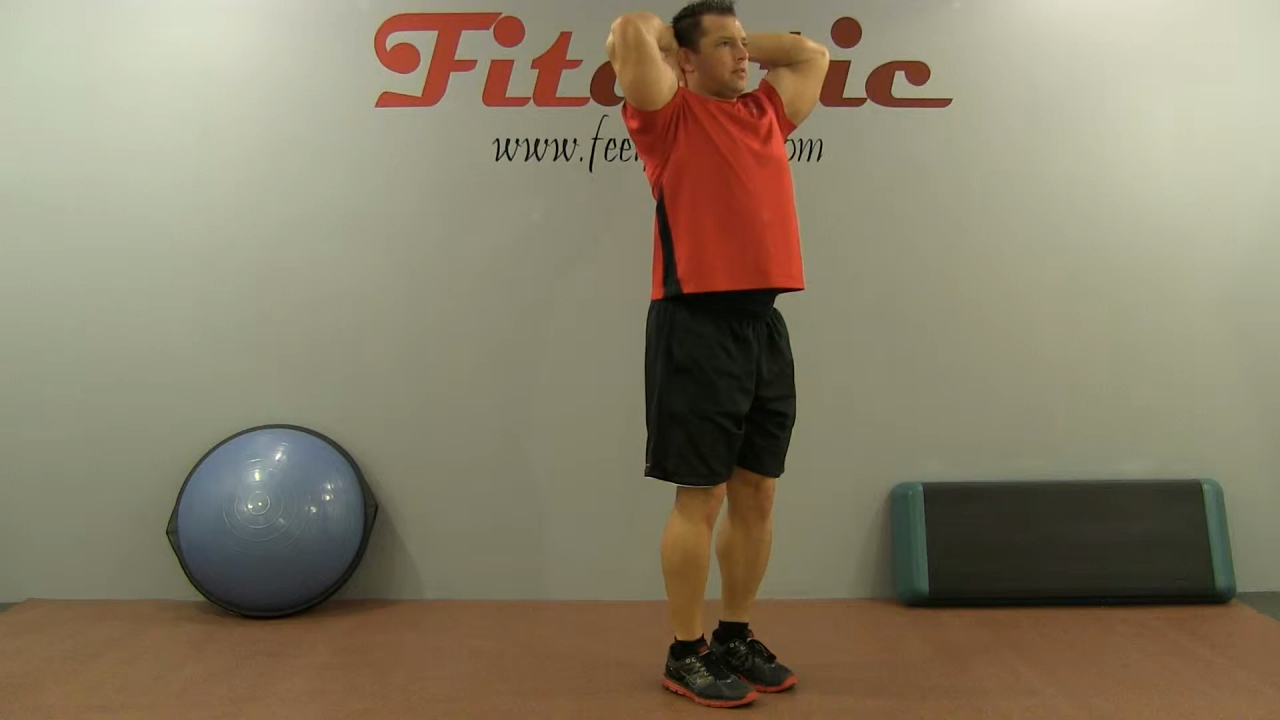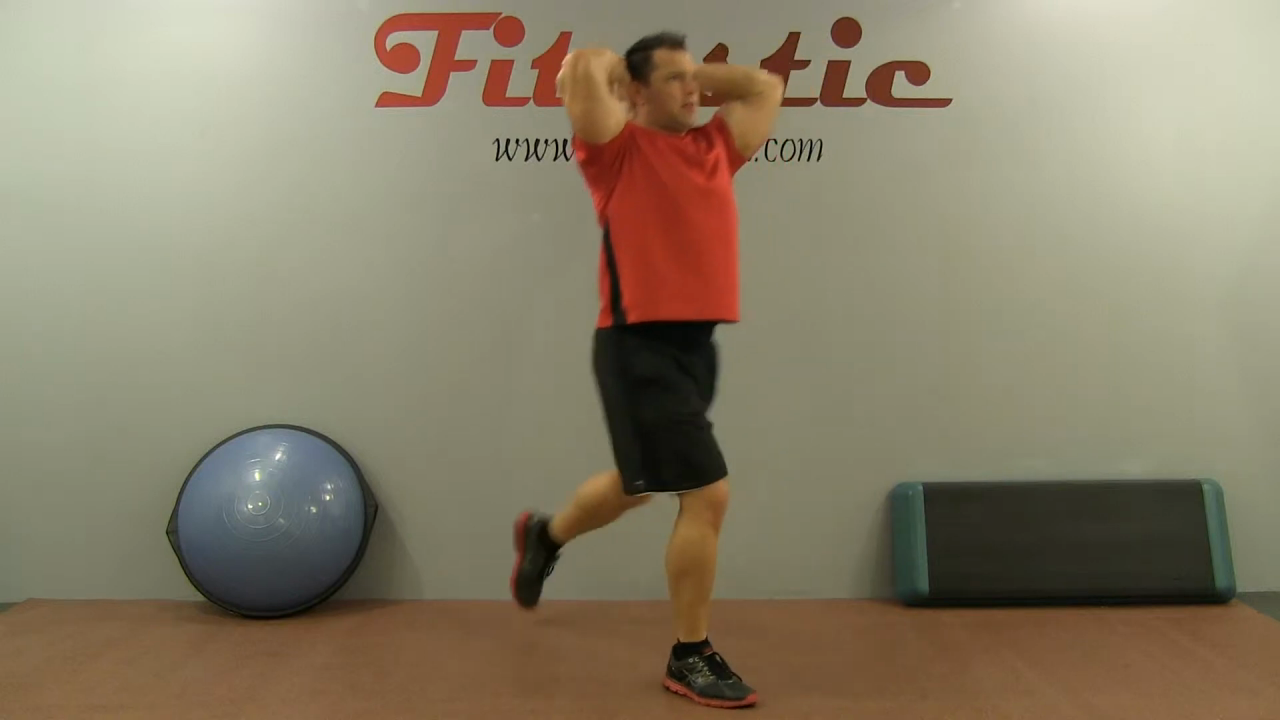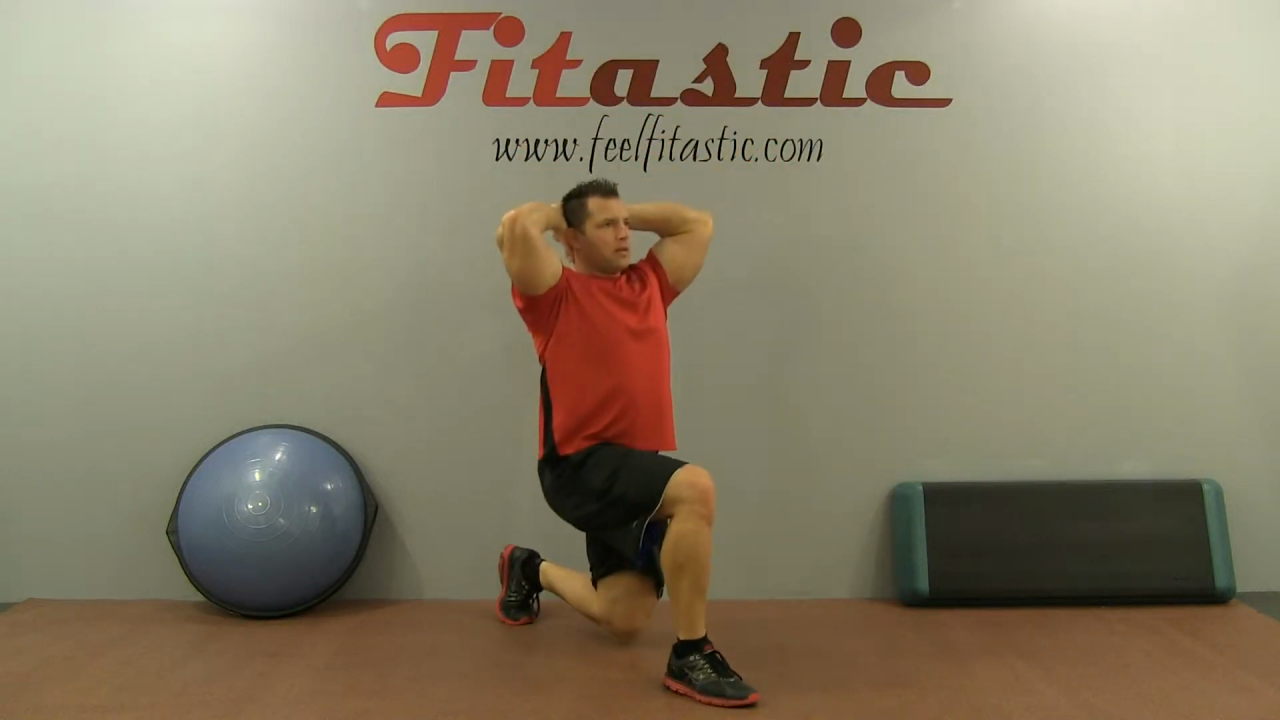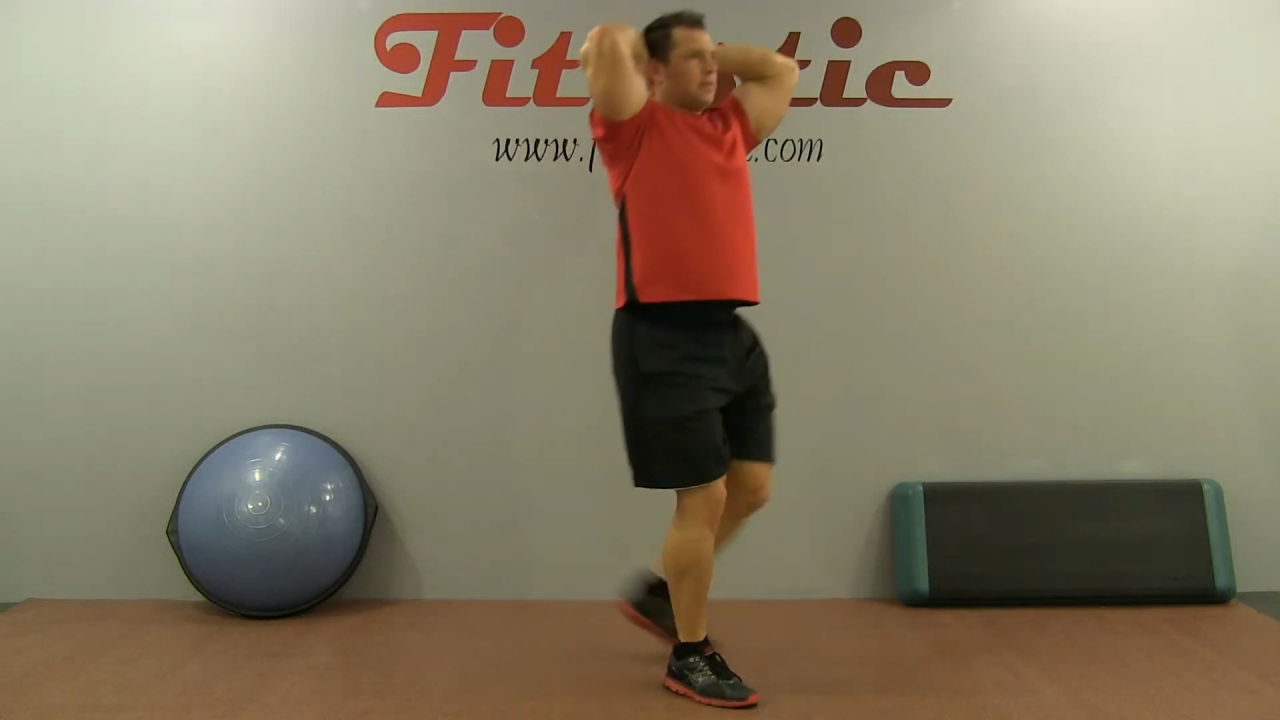
dt=1s
person 1, frame 1
left shoulder: (766, 113)
right shoulder: (670, 117)
left hip: (764, 324)
right hip: (697, 326)
left knee: (756, 495)
right knee: (699, 497)
left ankle: (736, 639)
right ankle: (686, 654)
person 1, frame 2
left shoulder: (714, 147)
right shoulder: (618, 150)
left elbow: (766, 87)
right elbow: (578, 71)
left wrist: (696, 71)
right wrist: (616, 65)
left hip: (696, 343)
right hip: (641, 346)
left knee: (634, 483)
right knee: (707, 496)
left ankle: (545, 535)
right ankle: (689, 655)
person 1, frame 3
left shoulder: (648, 284)
right shoulder: (555, 294)
left elbow: (698, 224)
right elbow: (515, 227)
left wrist: (625, 212)
right wrist: (556, 214)
left hip: (635, 463)
right hip: (580, 464)
left knee: (623, 621)
right knee: (694, 489)
left ankle: (531, 570)
right ankle: (690, 655)
person 1, frame 4
left shoulder: (730, 127)
right shoulder: (636, 128)
left elbow: (782, 71)
right elbow: (603, 45)
left wrist: (711, 55)
right wrist: (636, 42)
left hip: (729, 331)
right hip: (660, 336)
left knee: (752, 488)
right knee: (704, 498)
left ankle: (657, 590)
right ankle: (689, 657)
